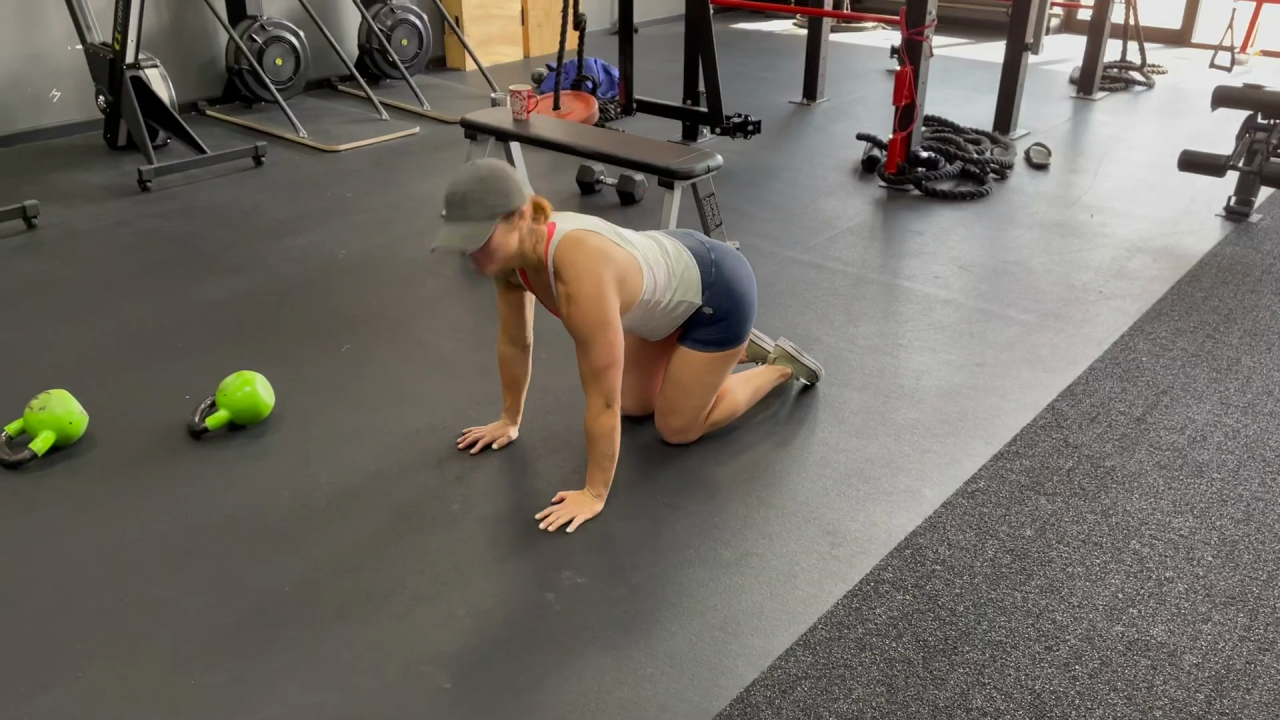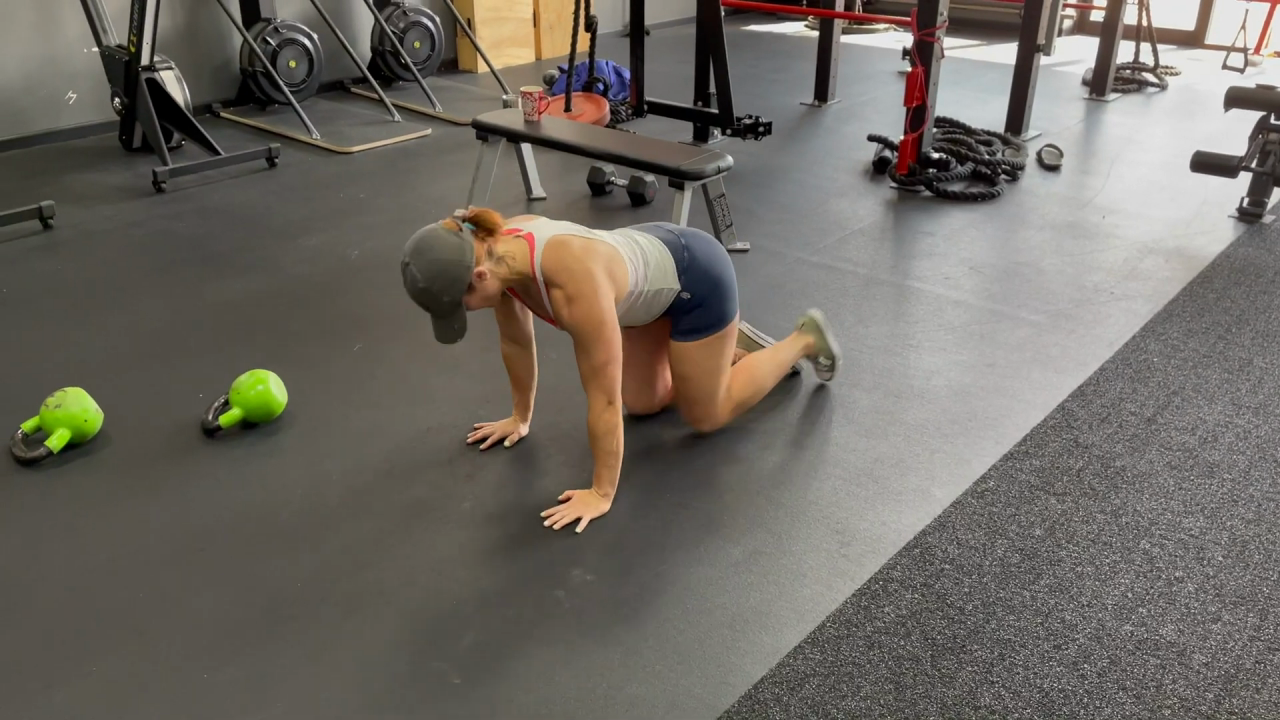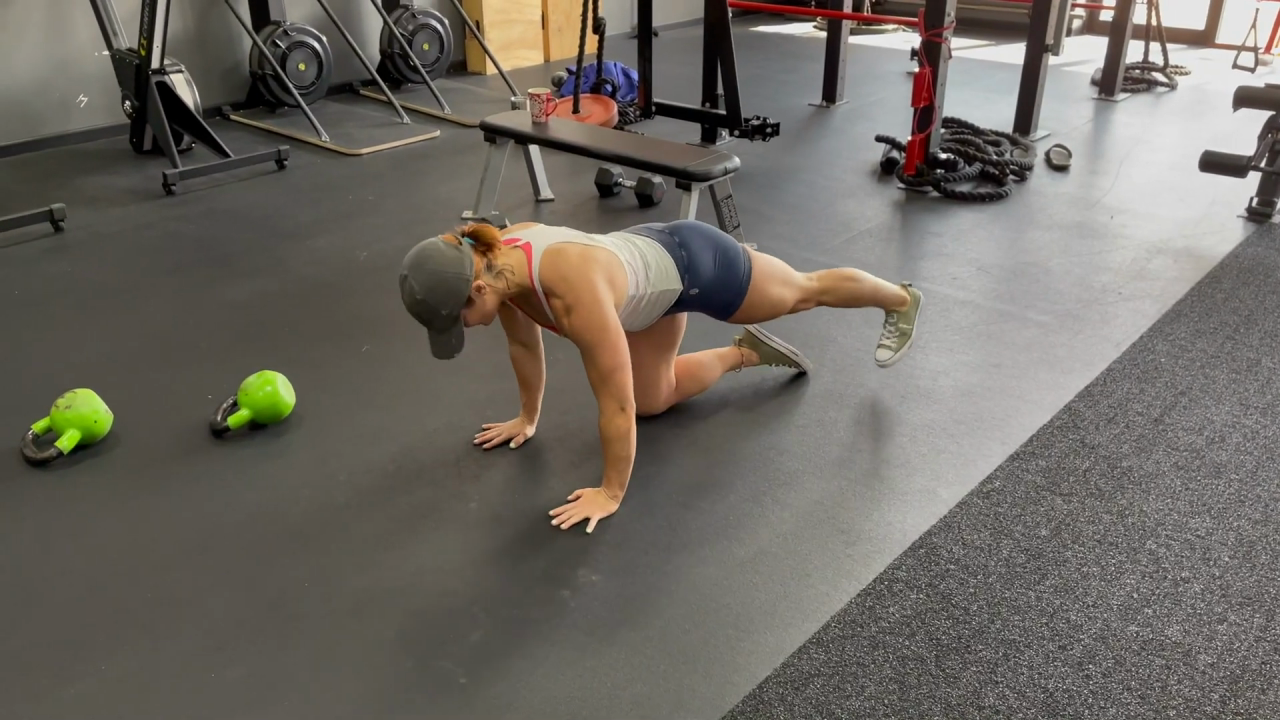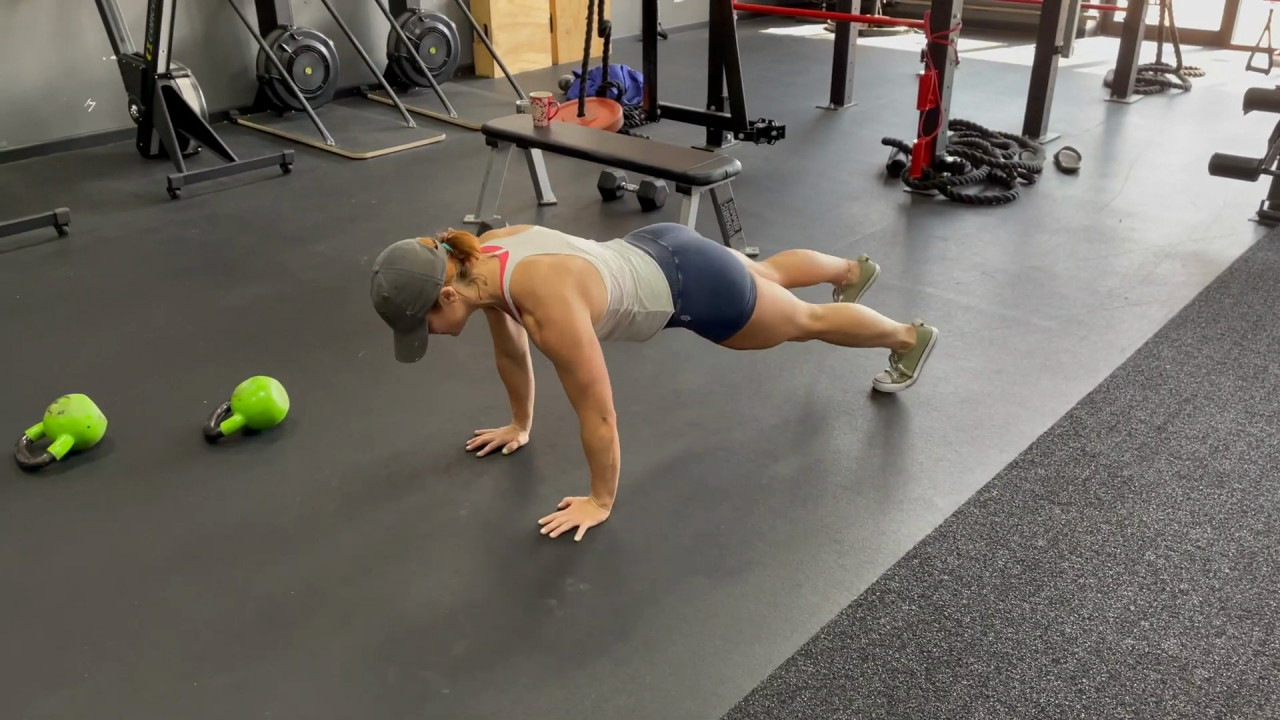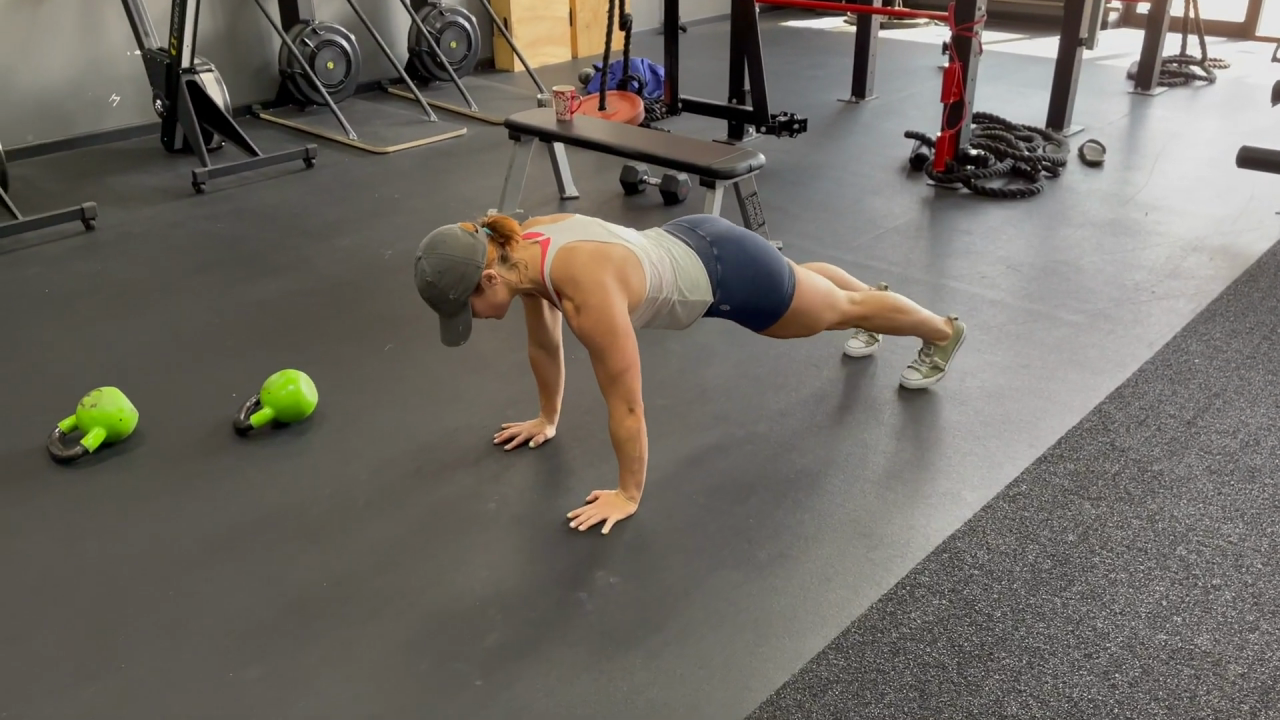
dt=1s
person 1, frame 1
left shoulder: (582, 276)
right shoulder: (509, 252)
left elbow: (603, 403)
right elbow: (514, 342)
left wrist: (593, 495)
right wrist: (507, 422)
left hip: (717, 293)
right hip: (673, 270)
left knee: (675, 428)
right knee: (636, 405)
left ankle: (781, 366)
right ankle: (740, 350)
person 1, frame 2
left shoulder: (575, 284)
right shoulder: (490, 254)
left elbow: (603, 397)
right elbow: (516, 340)
left wrist: (602, 493)
right wrist: (520, 417)
left hip: (695, 275)
right hip: (647, 259)
left knee: (706, 416)
right knee: (642, 401)
left ankle: (803, 340)
right ankle: (732, 347)
person 1, frame 3
left shoulder: (575, 292)
right shoulder: (495, 261)
left elbow: (615, 403)
right elbow: (523, 342)
left wrist: (610, 493)
right wrist: (527, 417)
left hip: (693, 265)
right hip: (647, 260)
left knee: (805, 291)
right knee: (652, 400)
left ankle: (901, 300)
right ankle: (745, 351)
person 1, frame 4
left shoulder: (546, 303)
right shoulder: (482, 262)
left elbow: (598, 414)
right elbow: (510, 352)
left wrist: (600, 502)
right wrist: (520, 425)
left hip: (691, 285)
right hip: (653, 250)
left knee: (805, 322)
right knee: (767, 273)
left ankle: (910, 338)
right ankle: (853, 272)
person 1, frame 5
left shoulder: (585, 288)
right shoulder: (523, 249)
left elbow: (626, 403)
right elbow: (543, 343)
left wrist: (629, 495)
right wrist: (547, 418)
left hip: (730, 273)
right hip: (691, 243)
left knee: (840, 311)
right knee: (799, 276)
left ankle: (943, 332)
right ankle: (872, 291)
